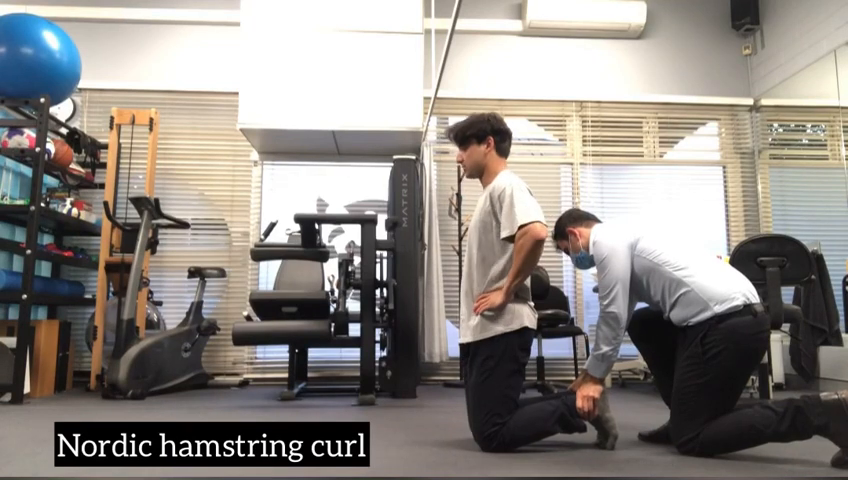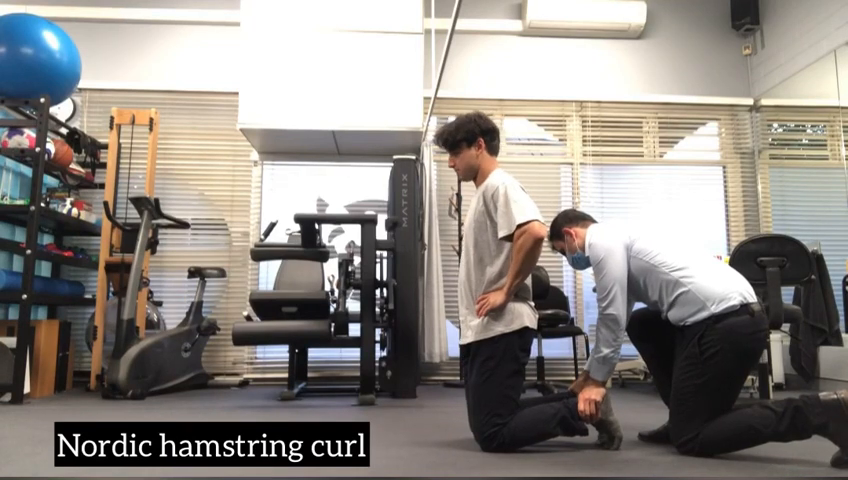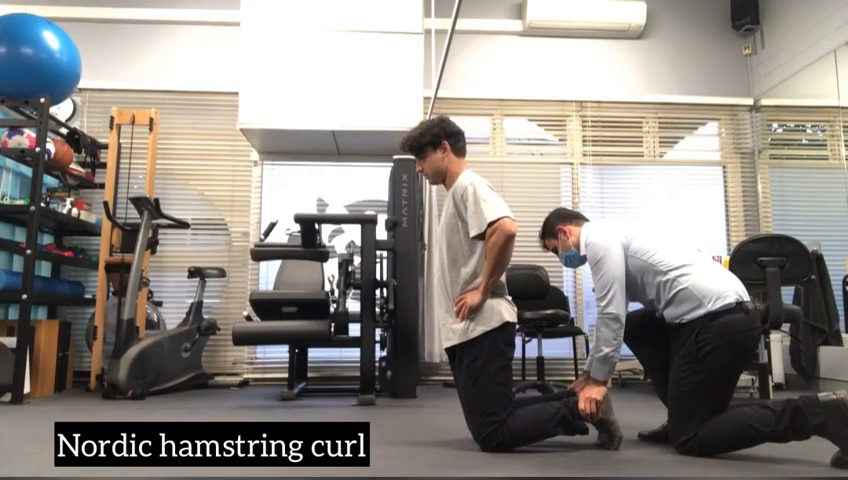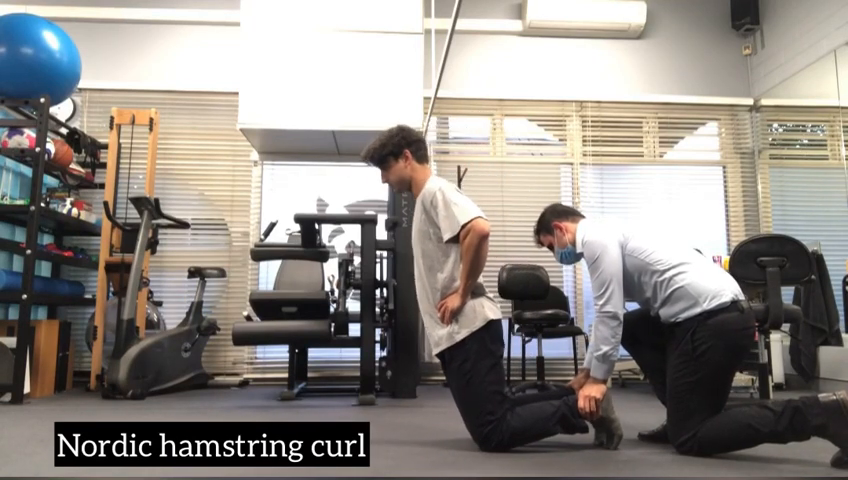
dt=1s
person 1, frame 1
left shoulder: (506, 186)
right shoulder: (491, 192)
left elbow: (535, 234)
left wrist: (507, 291)
left hip: (500, 327)
right hip: (483, 328)
left knee: (492, 435)
right knee: (489, 422)
left ankle: (580, 404)
right ankle: (576, 401)
person 1, frame 2
left shoulder: (499, 185)
right shoulder: (484, 192)
left elbow: (534, 232)
left wrist: (507, 291)
left hip: (500, 327)
right hip: (482, 329)
left knee: (493, 434)
right knee: (490, 421)
right ankle: (578, 402)
person 1, frame 3
left shoulder: (468, 186)
right shoulder: (456, 193)
left elbow: (505, 229)
left wrist: (483, 291)
left hip: (481, 326)
right hip: (467, 328)
left knee: (493, 434)
right knee: (490, 421)
left ankle: (583, 408)
right ankle: (576, 402)
person 1, frame 4
left shoulder: (435, 191)
right shoulder: (426, 198)
left elbow: (479, 230)
left wrist: (462, 293)
left hip: (467, 327)
right hip: (455, 330)
left knee: (493, 433)
right knee: (492, 417)
right ankle: (578, 400)
person 2, frame 1
left shoulder: (607, 239)
right shoulder: (623, 240)
left elbow: (613, 316)
right elbow: (620, 317)
left wrist: (595, 378)
right wrist: (587, 373)
left hip: (728, 324)
right hip: (731, 316)
left knee: (691, 439)
right knee: (642, 325)
left ankle: (822, 413)
right ankle: (685, 415)
person 2, frame 2
left shoulder: (602, 240)
right shoulder: (617, 240)
left elbow: (612, 317)
right elbow: (617, 317)
left wrist: (597, 380)
right wrist: (589, 373)
left hip: (725, 324)
right hip: (730, 315)
left knee: (691, 439)
right knee: (640, 325)
left ankle: (822, 412)
right ankle: (684, 416)
person 2, frame 3
left shoulder: (599, 238)
right shoulder: (611, 238)
left elbow: (611, 315)
right elbow: (615, 317)
left wrist: (598, 380)
right wrist: (588, 372)
left hip: (719, 323)
right hip: (720, 315)
left knee: (690, 439)
right knee: (634, 327)
left ankle: (822, 412)
right ankle: (683, 415)
person 2, frame 4
left shoulder: (596, 237)
right shoulder: (608, 237)
left elbow: (609, 313)
right elbow: (611, 314)
left wrist: (597, 378)
right wrist: (587, 370)
left hip: (713, 321)
right hip: (716, 314)
left knee: (690, 439)
right knee: (630, 329)
left ankle: (822, 414)
right ankle: (681, 414)
